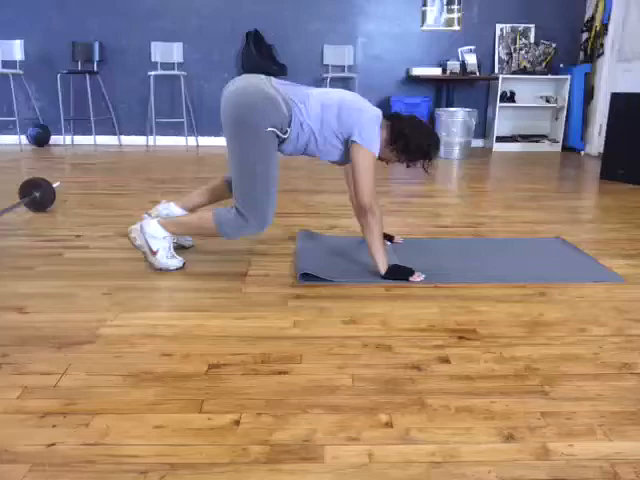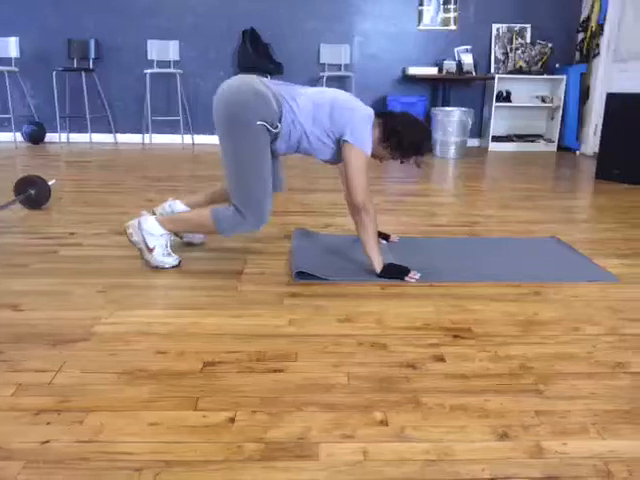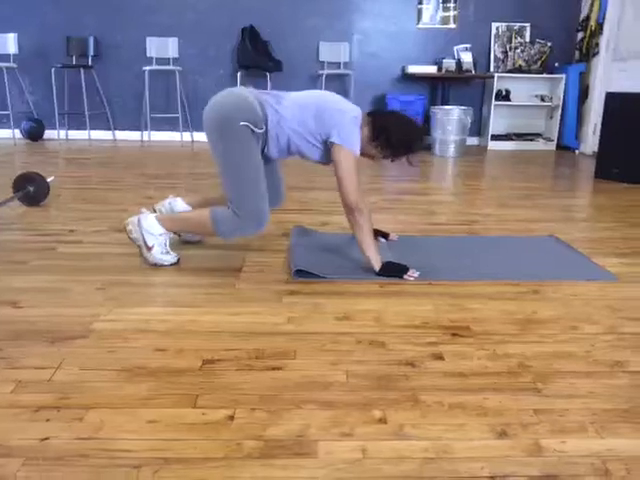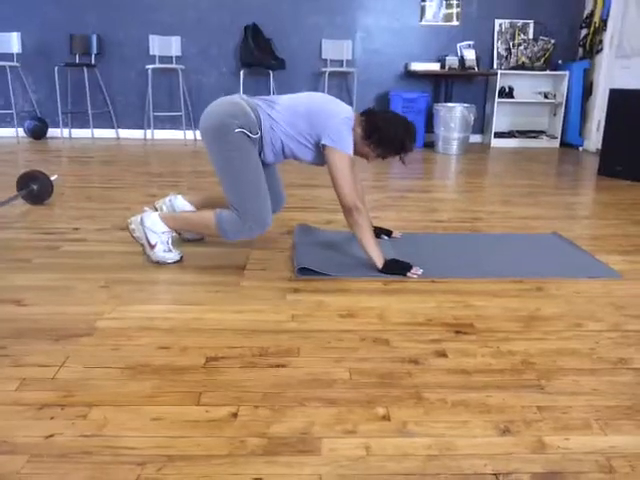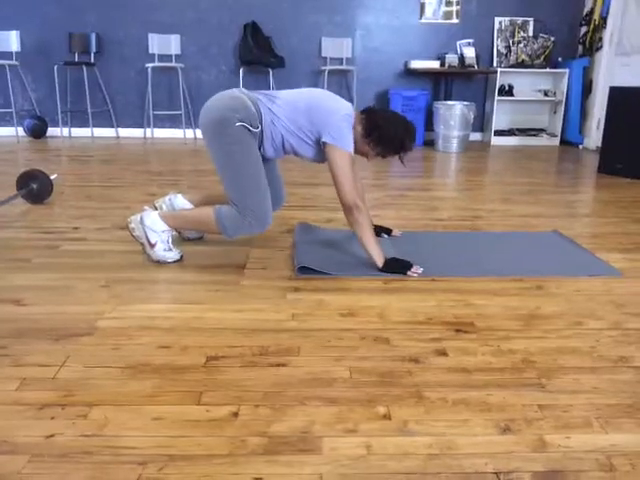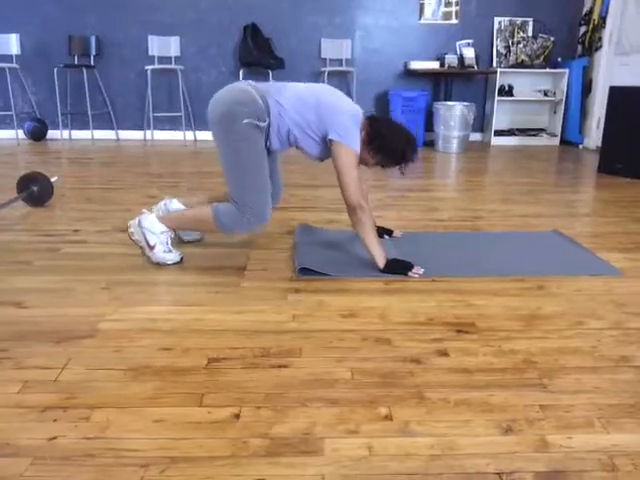
dt=0.2s
person 1, frame 1
left shoulder: (360, 123)
right shoulder: (370, 130)
left elbow: (356, 194)
right elbow: (367, 205)
left wrist: (373, 234)
right wrist: (385, 268)
left hip: (249, 93)
right hip: (257, 110)
left knee: (251, 177)
right knee: (254, 218)
left ankle: (175, 209)
right ankle: (157, 230)
person 1, frame 2
left shoulder: (355, 122)
right shoulder: (361, 129)
left elbow: (353, 194)
right elbow: (361, 204)
left wrist: (369, 232)
right wrist: (380, 267)
left hip: (244, 97)
right hip: (247, 108)
left knee: (268, 187)
right knee: (252, 215)
left ankle: (181, 207)
right ankle: (155, 226)
person 1, frame 3
left shoulder: (351, 120)
right shoulder: (348, 128)
left elbow: (352, 193)
right elbow: (354, 204)
left wrist: (367, 230)
right wrist: (378, 265)
left hip: (238, 115)
right hip: (235, 118)
left knee: (271, 199)
right knee: (250, 220)
left ankle: (181, 207)
right ankle: (154, 225)
person 1, frame 4
left shoulder: (347, 122)
right shoulder: (340, 129)
left elbow: (351, 184)
right elbow: (351, 204)
left wrist: (368, 228)
right wrist: (382, 262)
left hip: (236, 123)
right hip: (230, 126)
left knee: (272, 204)
right knee: (254, 222)
left ankle: (181, 204)
right ankle: (156, 222)
person 1, frame 5
left shoulder: (350, 121)
right shoulder: (340, 128)
left elbow: (352, 182)
right elbow: (351, 203)
left wrist: (368, 227)
right wrist: (382, 261)
left hip: (236, 117)
right hip: (230, 119)
left knee: (273, 201)
right knee: (255, 219)
left ankle: (181, 203)
right ankle: (156, 222)
person 1, frame 6
left shoulder: (356, 123)
right shoulder: (348, 131)
left elbow: (356, 198)
right elbow: (355, 204)
left wrist: (370, 228)
right wrist: (383, 262)
left hip: (244, 108)
right hip: (238, 112)
left knee: (268, 197)
right knee: (254, 216)
left ankle: (178, 207)
right ankle: (152, 227)
